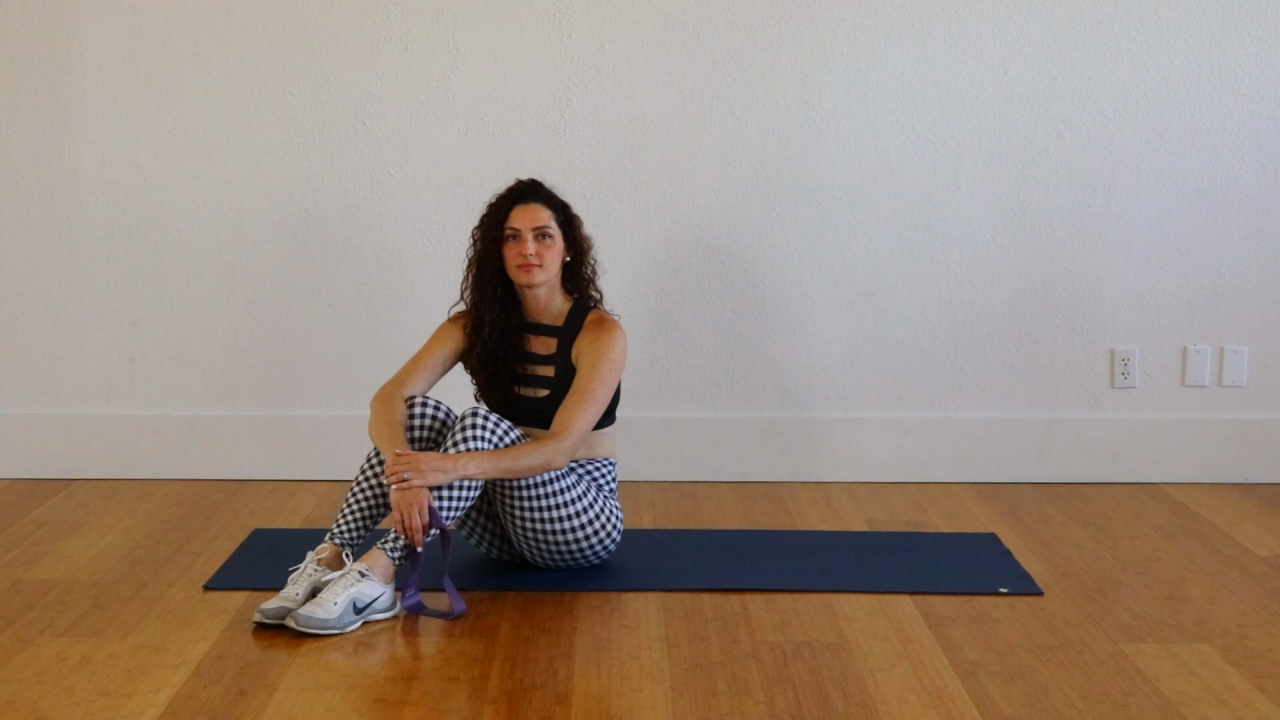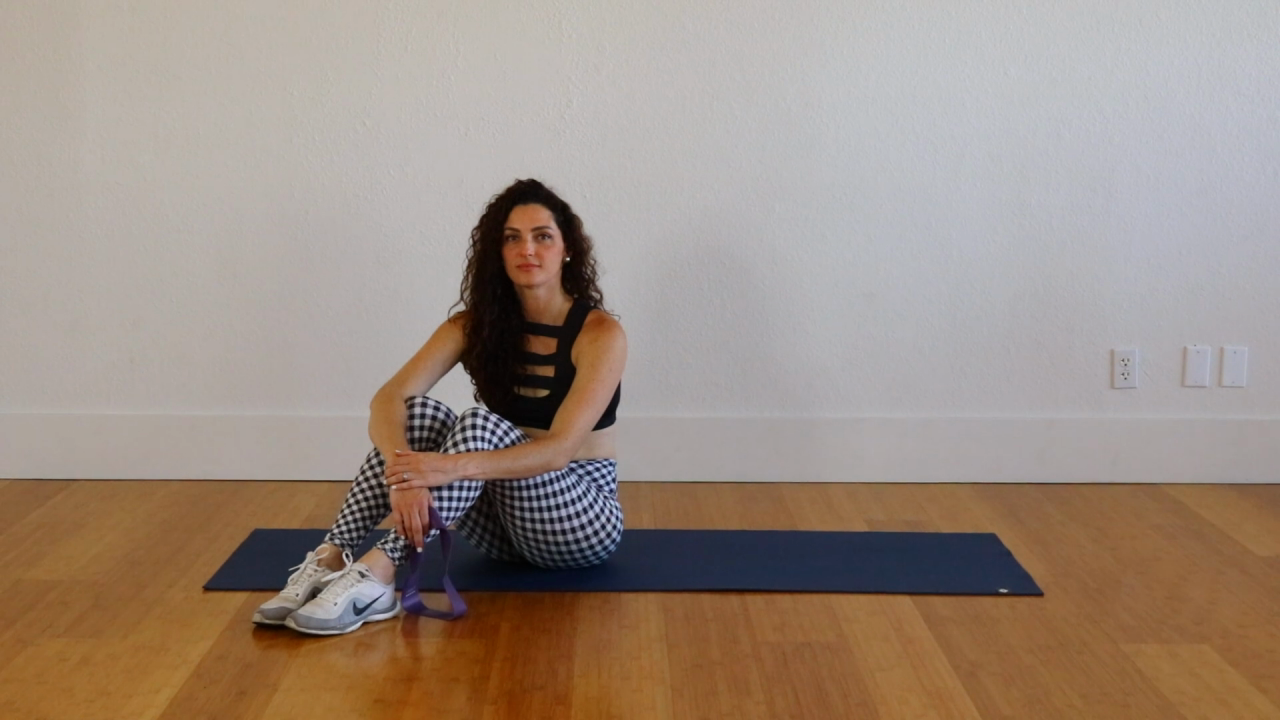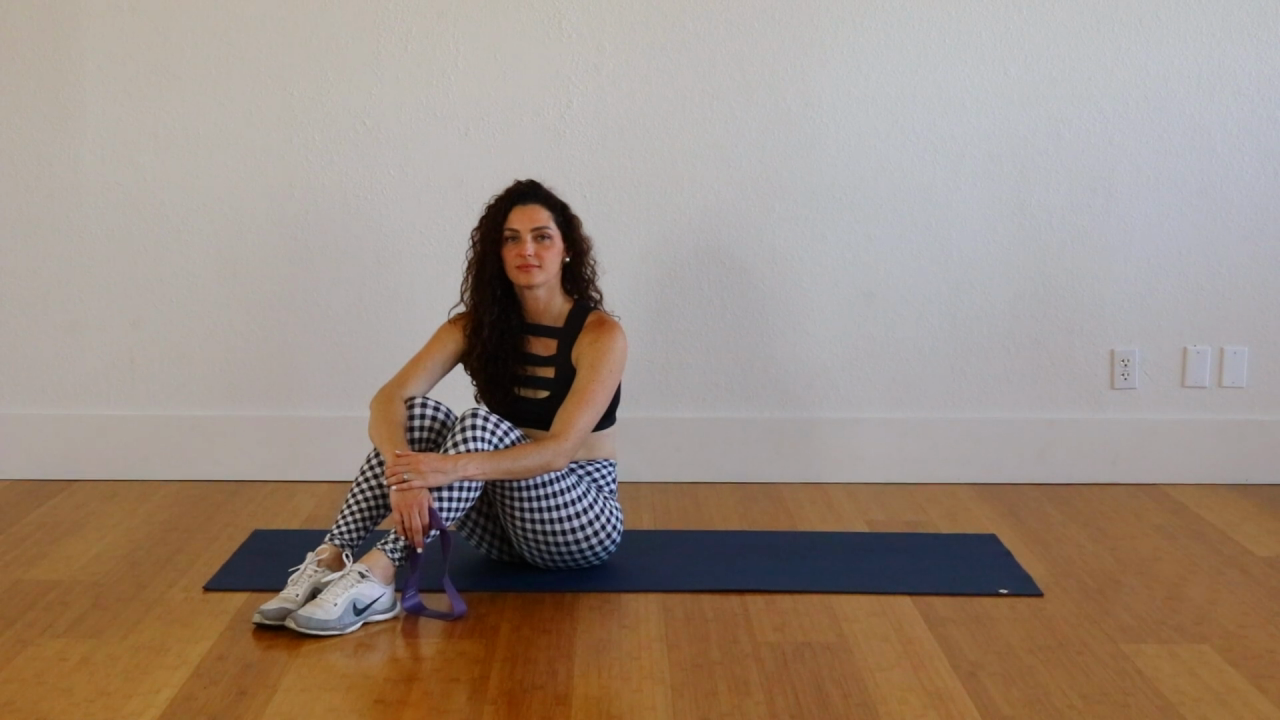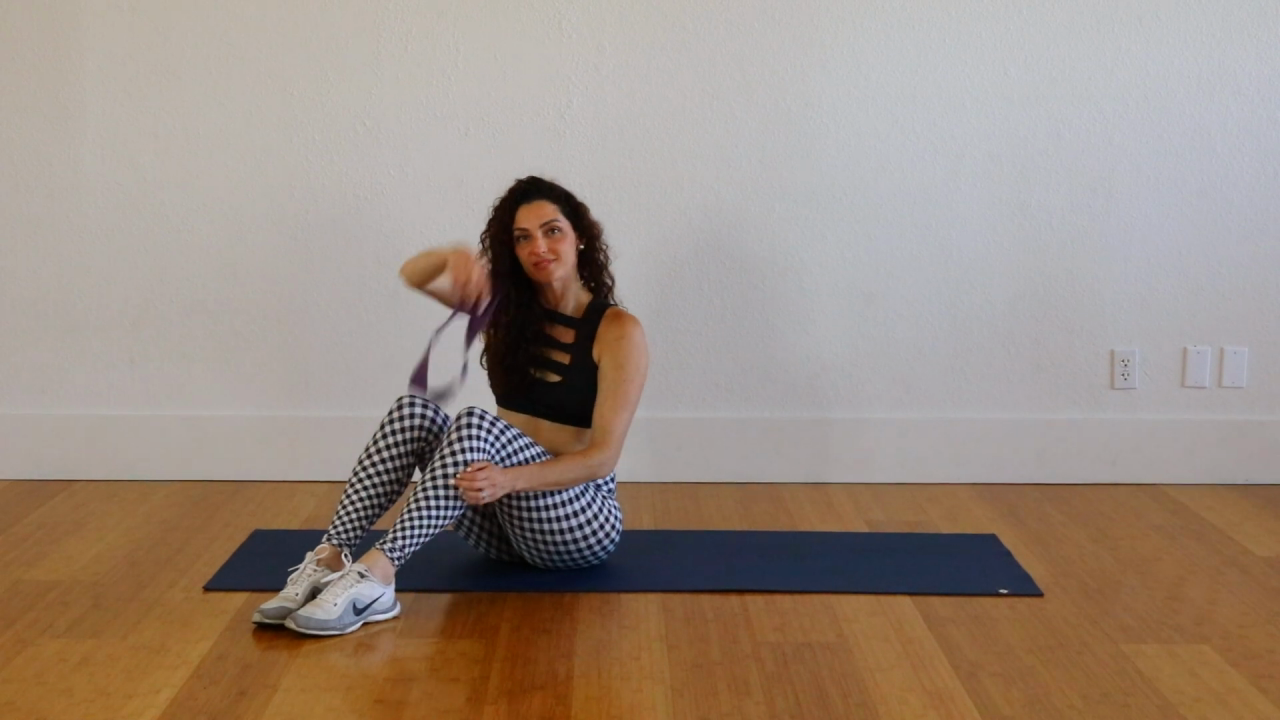
dt=0.5s
person 1, frame 1
left shoulder: (600, 334)
right shoulder: (476, 323)
left elbow: (559, 450)
right elbow: (388, 398)
left wrist: (455, 467)
right wrist: (402, 472)
left hip: (580, 522)
right hip: (505, 522)
left knee: (481, 424)
right knee: (419, 412)
left ankle: (377, 572)
right ankle: (332, 557)
person 1, frame 2
left shoulder: (601, 334)
right shoulder: (476, 323)
left elbow: (559, 450)
right elbow: (389, 398)
left wrist: (454, 467)
right wrist: (402, 473)
left hip: (581, 521)
right hip: (504, 518)
left knee: (481, 424)
right knee: (420, 411)
left ankle: (378, 572)
right ankle: (331, 557)
person 1, frame 3
left shoulder: (601, 334)
right shoulder: (476, 326)
left elbow: (559, 451)
right elbow: (388, 399)
left wrist: (454, 468)
right wrist: (403, 473)
left hip: (582, 522)
right hip: (505, 520)
left knee: (482, 425)
right knee: (420, 412)
left ankle: (378, 574)
right ankle: (331, 559)
person 1, frame 4
left shoulder: (619, 331)
right shoulder: (503, 307)
left elbow: (602, 456)
right elbow: (413, 275)
left wrist: (510, 479)
right wrist: (451, 258)
left hip: (582, 522)
right hip: (504, 526)
left knee: (476, 425)
right knee: (414, 410)
left ankle: (376, 575)
right ankle: (329, 559)
